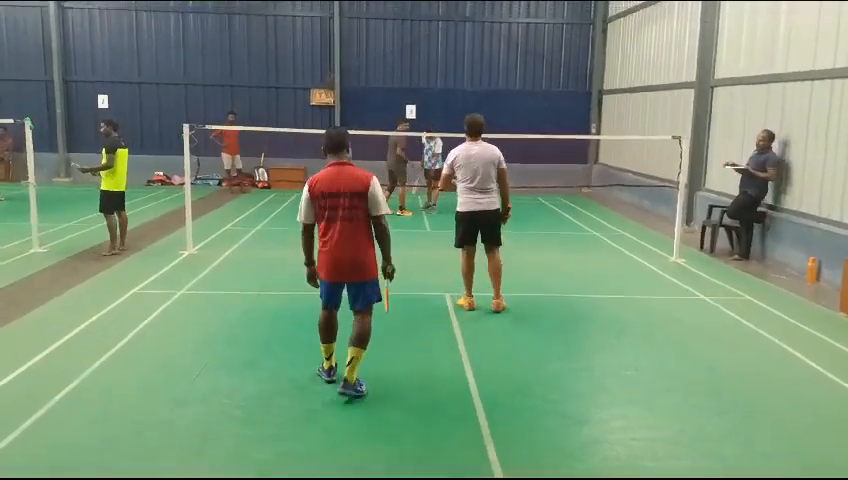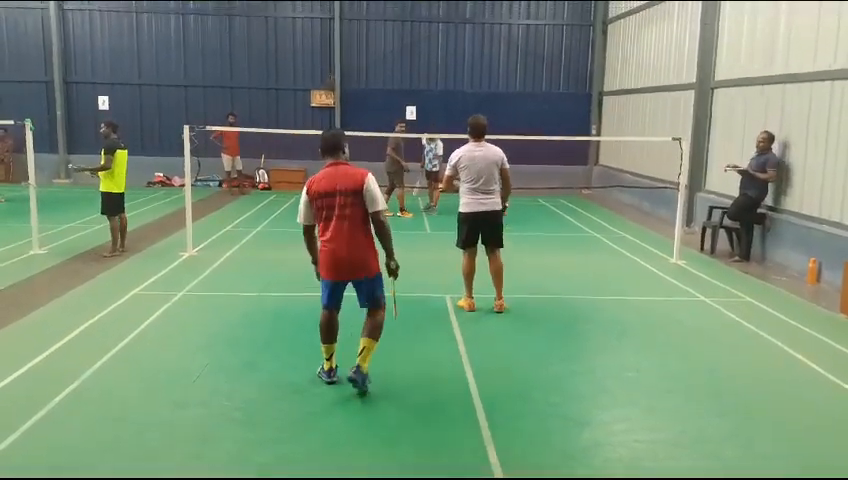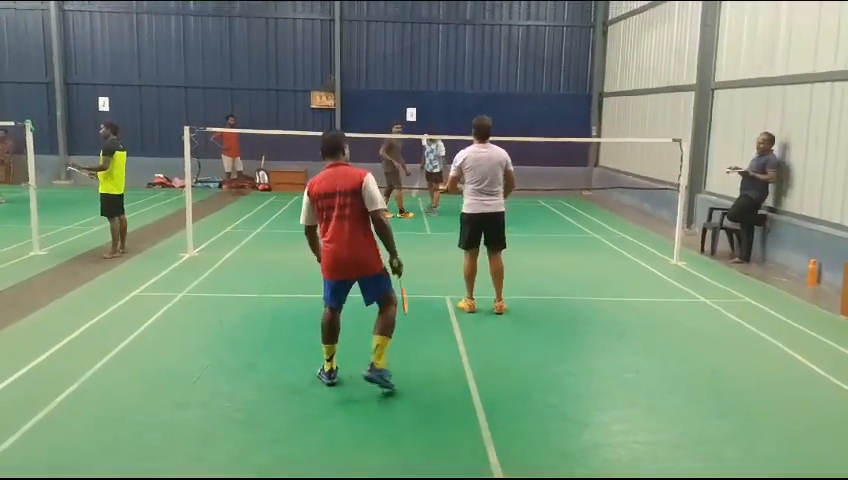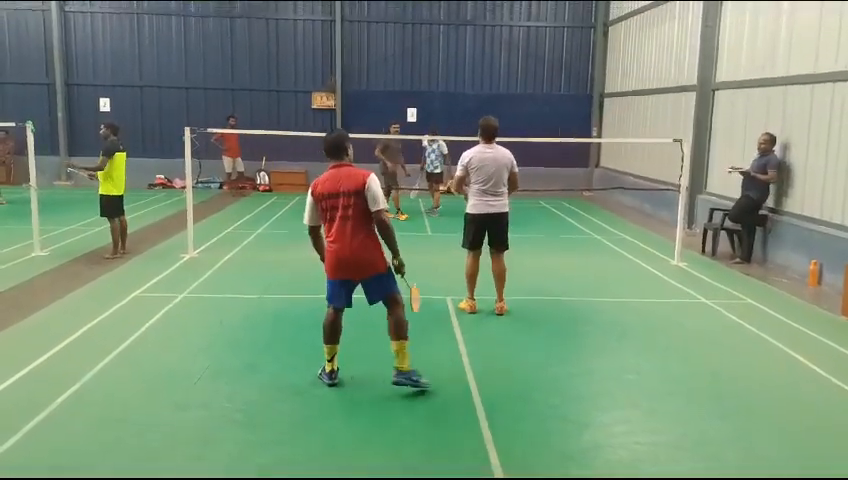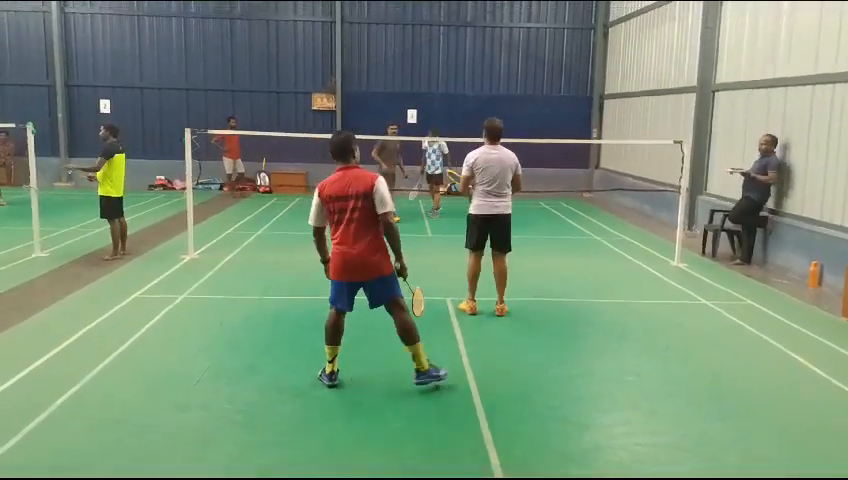
dt=0.1s
person 1, frame 1
left shoulder: (313, 183)
right shoulder: (367, 179)
left elbow: (306, 229)
right elbow: (380, 225)
left wrist: (309, 263)
right wrist: (387, 260)
left hip: (329, 261)
right hip: (361, 261)
left knee: (328, 309)
right knee: (363, 316)
left ankle: (328, 366)
right ankle: (350, 377)
person 1, frame 2
left shoulder: (311, 185)
right shoulder: (363, 177)
left elbow: (307, 230)
right elbow: (379, 221)
left wrist: (316, 261)
right wrist: (390, 256)
left hip: (330, 260)
right hip: (363, 259)
left knee: (329, 310)
right knee: (376, 309)
left ankle: (328, 367)
right ankle: (360, 367)
person 1, frame 3
left shoulder: (313, 186)
right shoulder: (362, 177)
left elbow: (310, 230)
right elbow: (379, 220)
left wrist: (322, 258)
right wrist: (393, 255)
left hip: (333, 259)
right hip: (365, 258)
left knee: (332, 310)
right knee: (388, 304)
left ankle: (329, 368)
right ankle: (377, 365)
person 1, frame 4
left shoulder: (316, 186)
right shoulder: (365, 178)
left elbow: (313, 230)
right elbow: (381, 220)
left wrist: (325, 258)
right wrist: (396, 255)
left hip: (336, 260)
right hip: (369, 258)
left knee: (334, 311)
right knee: (395, 305)
left ankle: (330, 369)
right ankle: (403, 369)
person 1, frame 5
left shoulder: (323, 188)
right shoulder: (373, 180)
left elbow: (317, 231)
right elbow: (388, 222)
left wrist: (325, 260)
right wrist: (399, 257)
left hip: (341, 262)
right hip: (374, 261)
left knee: (337, 312)
right knee: (398, 309)
left ankle: (330, 371)
right ankle: (423, 369)
person 2, frame 1
left shoulder: (455, 153)
right shoulder: (494, 151)
left elbow: (443, 184)
right elbow: (504, 183)
right wrist: (506, 206)
left hip: (466, 210)
right hip: (491, 209)
left knee: (467, 253)
right knee: (493, 253)
left ankle: (468, 298)
right ankle: (497, 299)
person 2, frame 2
left shoulder: (458, 154)
right shoulder: (498, 152)
left elbow: (445, 185)
right elbow: (507, 183)
right wrist: (503, 202)
left hip: (468, 210)
right hip: (493, 210)
left knee: (469, 254)
right knee: (494, 254)
left ankle: (468, 299)
right ankle: (499, 300)
person 2, frame 3
left shoulder: (463, 155)
right shoulder: (502, 154)
left elbow: (451, 186)
right elbow: (511, 184)
left hip: (471, 211)
right hip: (496, 211)
left knee: (470, 255)
right knee: (495, 255)
left ankle: (469, 300)
right ankle: (499, 301)
person 2, frame 4
left shoulder: (469, 155)
right shoulder: (507, 155)
left elbow: (456, 186)
right elbow: (514, 185)
left hip: (475, 211)
right hip: (500, 212)
left knee: (473, 255)
right knee: (498, 256)
left ankle: (470, 301)
right ankle: (500, 302)
person 2, frame 5
left shoulder: (473, 156)
right shoulder: (511, 157)
left elbow: (463, 188)
right elbow: (517, 187)
left hip: (479, 212)
right hip: (503, 213)
left knee: (475, 256)
right knee: (500, 258)
left ankle: (471, 301)
right ankle: (500, 304)
person 3, frame 1
left shoulder: (110, 142)
right shoulder: (122, 142)
left elbow: (109, 164)
left wrist: (90, 169)
right wrist: (99, 171)
left hip: (110, 185)
right hip: (120, 184)
left knee: (108, 214)
right knee: (121, 212)
left ankle: (113, 246)
right ankle: (122, 243)
person 3, frame 2
left shoulder: (109, 144)
right shoulder: (121, 144)
left elbow: (107, 165)
left wrist: (86, 169)
right wrist: (97, 171)
left hip: (109, 187)
right hip: (119, 186)
left knee: (111, 216)
right knee: (121, 214)
left ankle: (114, 248)
right ankle: (122, 245)
person 3, frame 3
left shoulder: (108, 145)
right shoulder: (120, 145)
left elbow: (104, 166)
left wrist: (82, 167)
right wrist: (98, 173)
left hip: (109, 188)
right hip: (118, 187)
left knee: (112, 218)
right knee: (120, 216)
left ankle: (114, 250)
right ankle: (122, 246)
person 3, frame 4
left shoulder: (108, 146)
right shoulder: (120, 146)
left elbow: (101, 166)
left wrist: (80, 167)
right wrist: (97, 175)
left hip: (109, 189)
right hip: (118, 188)
left knee: (113, 219)
right knee: (120, 217)
left ankle: (115, 251)
right ankle: (123, 247)
person 3, frame 5
left shoulder: (108, 147)
right shoulder: (119, 147)
left elbow: (97, 167)
left wrist: (76, 167)
right wrist: (97, 176)
left hip: (109, 191)
right hip: (118, 189)
left knee: (112, 220)
right knee: (120, 218)
left ankle: (115, 252)
right ankle: (123, 248)
person 4, frame 1
left shoulder: (771, 157)
right shoulder: (755, 154)
left elbow: (772, 176)
right elbow: (746, 171)
left wrist: (752, 171)
right wrist: (735, 166)
left hip: (754, 193)
right hip: (746, 191)
left knee: (732, 212)
right knee: (745, 223)
left ankle: (761, 216)
right ankle: (743, 254)
person 4, frame 2
left shoulder: (771, 158)
right shoulder: (756, 156)
left elbow: (771, 177)
left wrist: (752, 173)
right wrist: (737, 168)
left hip: (754, 194)
right hip: (746, 192)
left knee: (732, 213)
right knee: (746, 224)
left ankle: (761, 218)
right ankle: (743, 255)
person 4, frame 3
left shoulder: (771, 159)
right shoulder: (757, 157)
left elbow: (772, 178)
left wrist: (752, 174)
right wrist: (739, 170)
left hip: (754, 195)
right hip: (747, 194)
left knee: (732, 215)
right knee: (746, 225)
left ankle: (762, 219)
right ankle: (744, 256)
person 4, frame 4
left shoulder: (772, 159)
right shoulder: (759, 157)
left elbow: (772, 178)
left wrist: (753, 174)
right wrist: (741, 170)
left hip: (755, 196)
right hip: (748, 194)
left knee: (733, 215)
right knee: (747, 226)
left ankle: (763, 220)
right ankle: (744, 257)
person 4, frame 5
left shoulder: (773, 160)
right shoulder: (761, 158)
left elbow: (772, 179)
left wrist: (752, 175)
right wrist: (743, 172)
left hip: (756, 197)
right hip: (750, 196)
left knee: (733, 216)
right knee: (748, 227)
left ankle: (763, 221)
right ankle: (745, 258)
